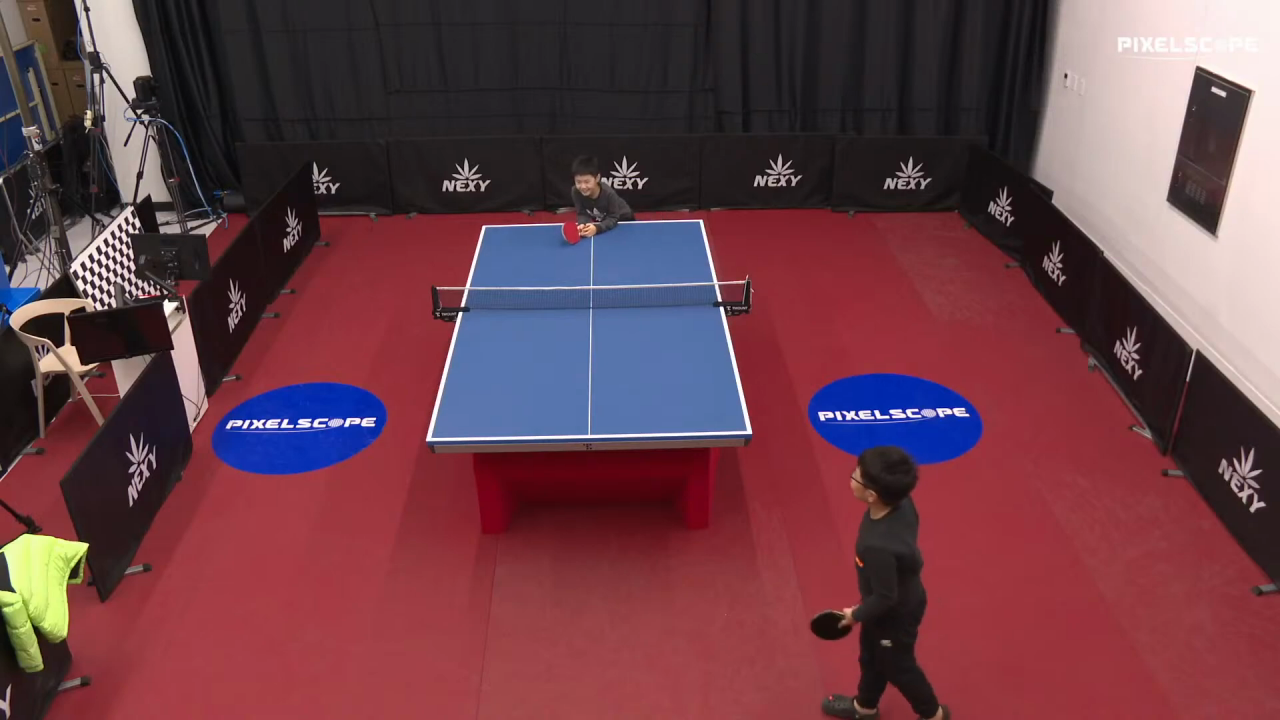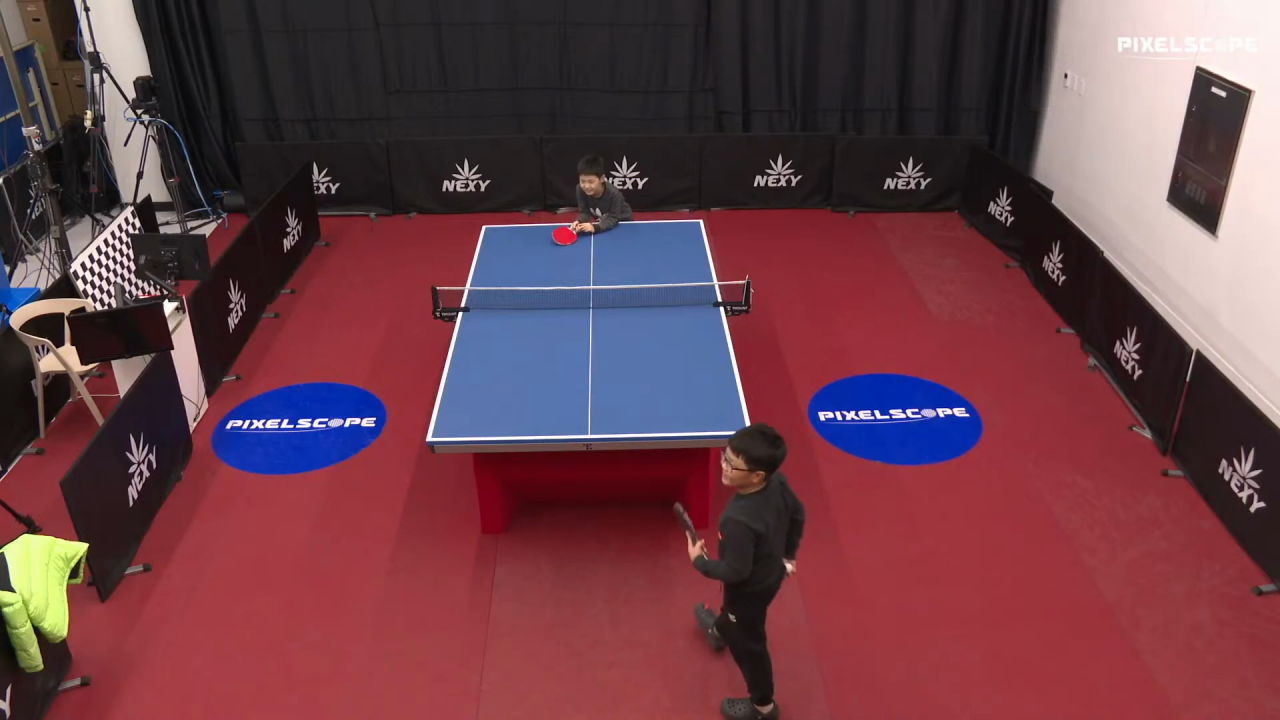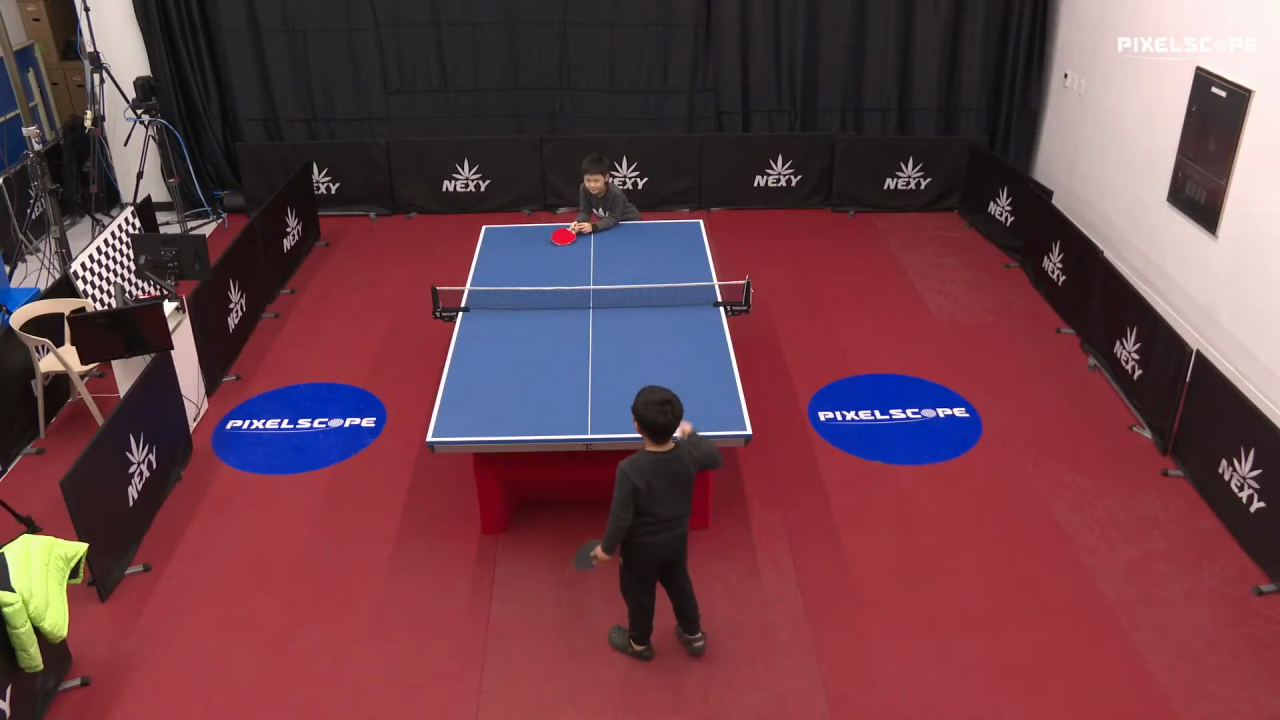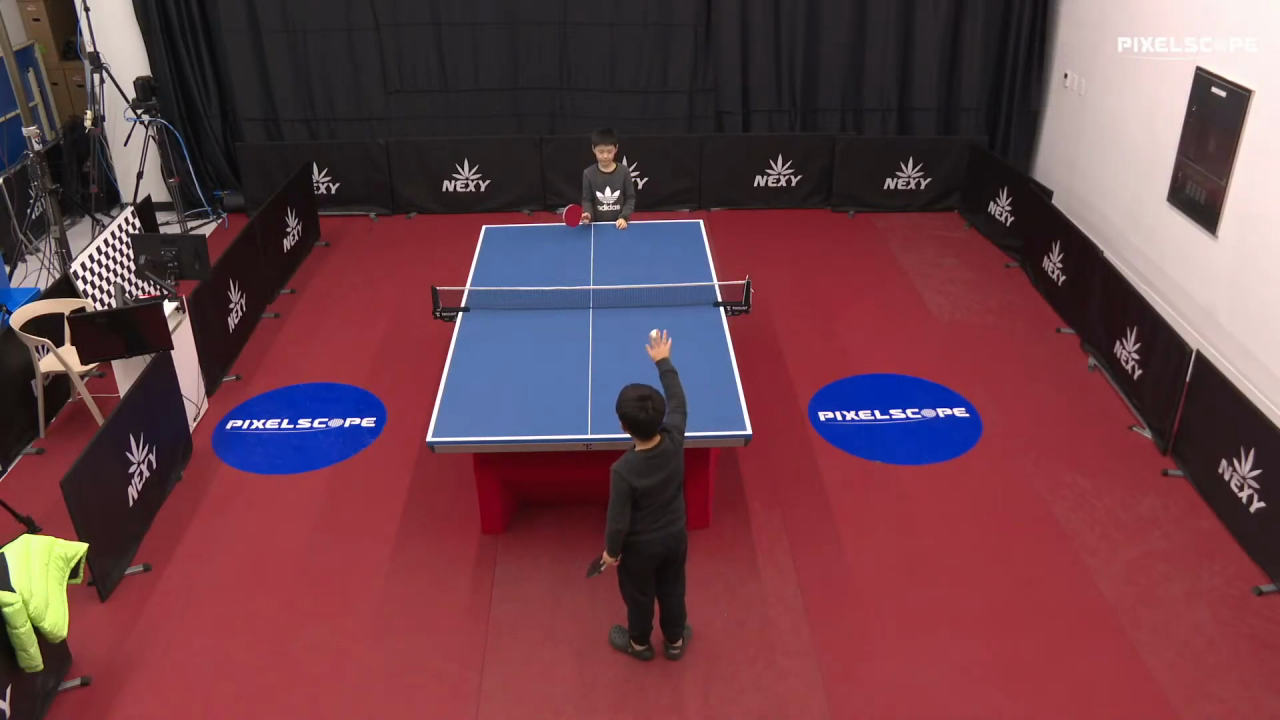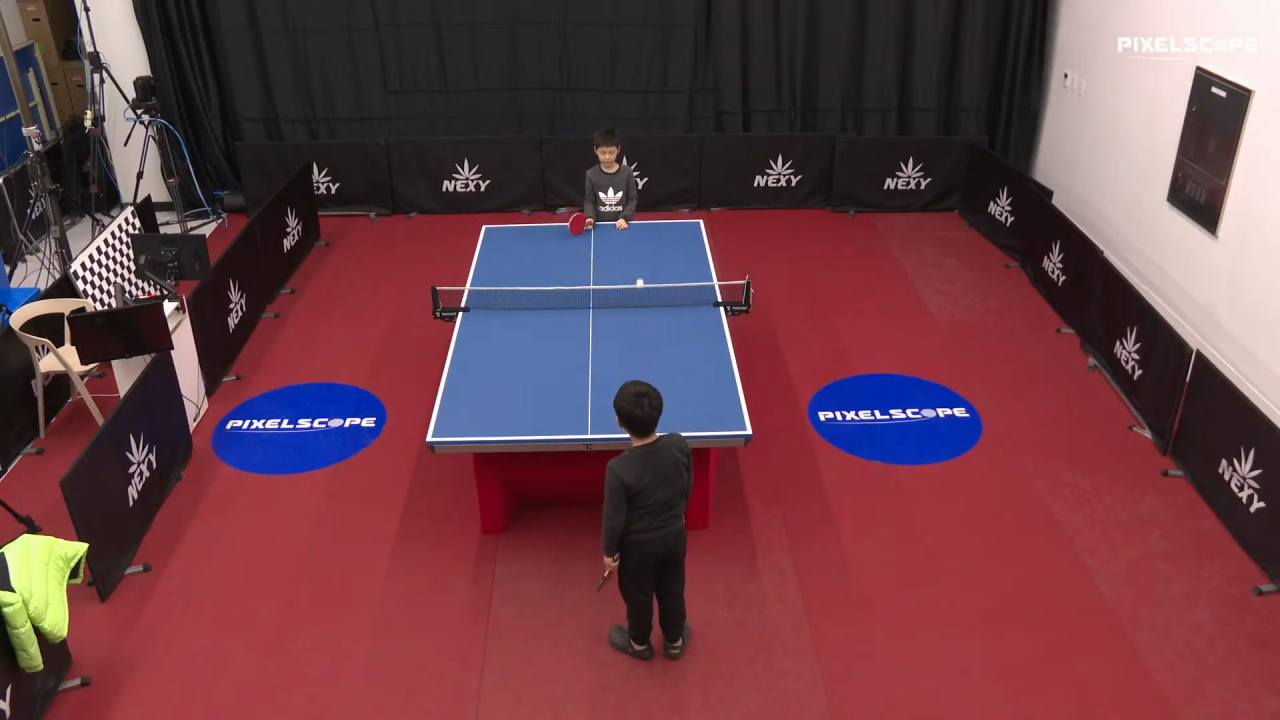
dt=1s
person 1, frame 1
left shoulder: (879, 545)
right shoulder: (901, 504)
left elbow: (885, 597)
right elbow: (913, 527)
left wrist: (857, 615)
left hip: (896, 613)
right hip: (884, 594)
left knee: (898, 668)
right knee: (871, 656)
person 1, frame 2
left shoulder: (739, 520)
right shoulder: (778, 482)
left elbow: (735, 572)
right elbow: (797, 515)
left wrist: (700, 560)
right wrist: (788, 554)
left hip: (749, 587)
right hip: (772, 573)
left knee: (747, 643)
right ankle: (719, 630)
person 1, frame 3
left shoulder: (630, 470)
right shoulder: (691, 453)
left elbow: (621, 518)
right elbow: (715, 458)
left wrist: (606, 548)
right wrist: (691, 435)
left hip: (641, 546)
right hip: (677, 538)
left knee: (638, 594)
right knee: (679, 583)
left ankle: (639, 643)
right ankle: (694, 635)
person 1, frame 4
left shoulder: (623, 470)
right shoulder: (674, 440)
left elbow: (618, 520)
right elbow: (678, 401)
left wrist: (611, 550)
right wrist: (663, 362)
left hip: (640, 546)
right hip: (675, 536)
left knee: (639, 595)
right knee: (673, 590)
left ankle: (639, 643)
right ankle: (675, 640)
person 1, frame 5
left shoulder: (619, 469)
right shoulder: (679, 445)
left elbow: (614, 518)
right elbow: (687, 486)
left wrist: (609, 551)
left hip: (637, 545)
right hip: (674, 535)
left knee: (638, 595)
right knee: (672, 589)
left ankle: (640, 643)
right ankle: (675, 640)
